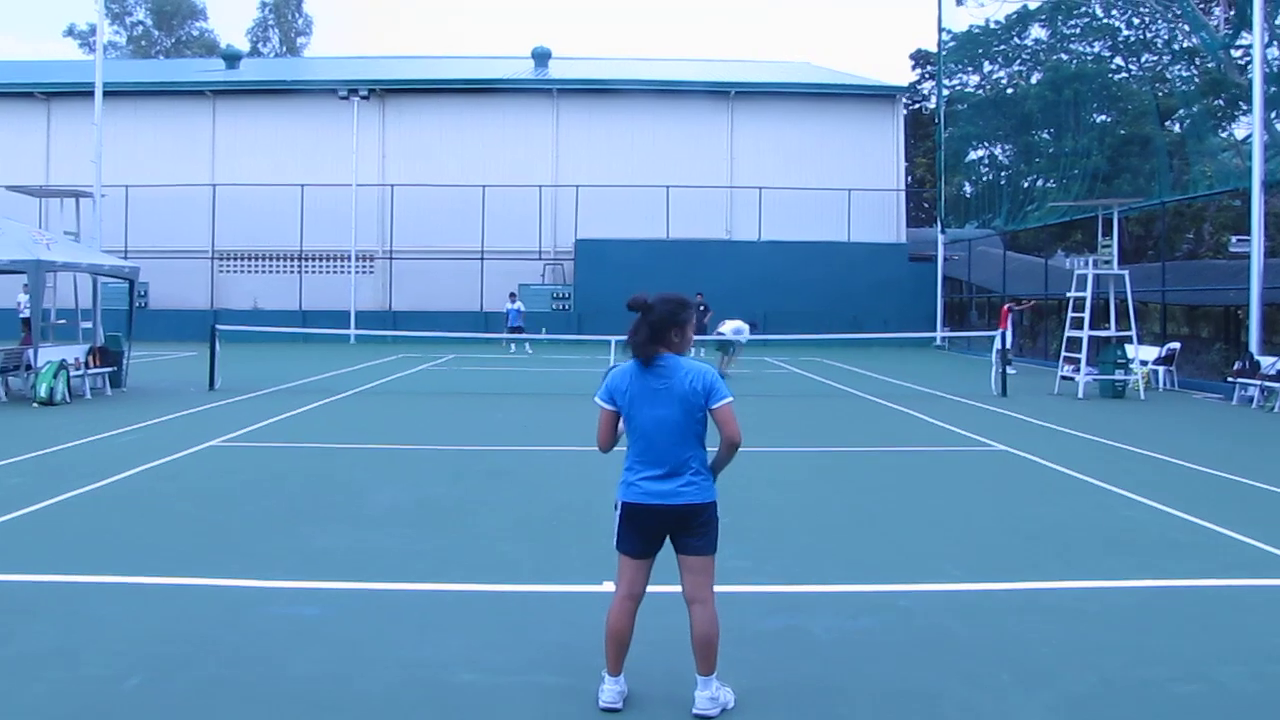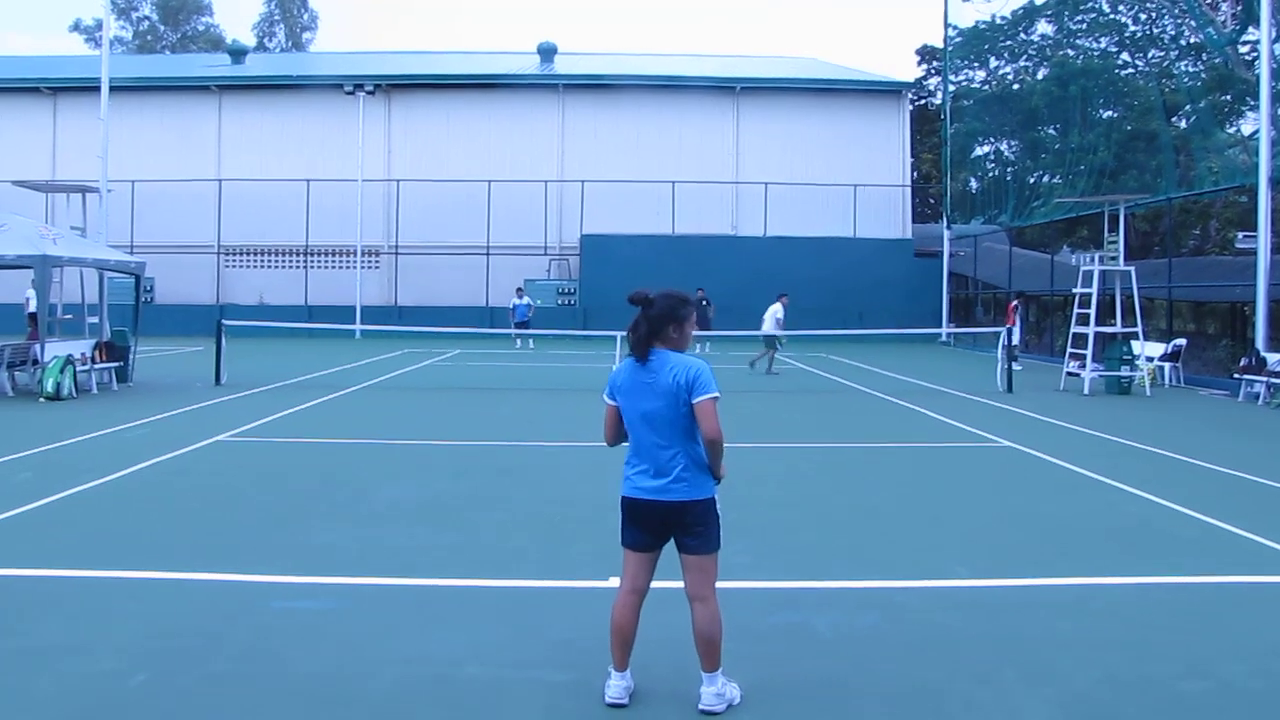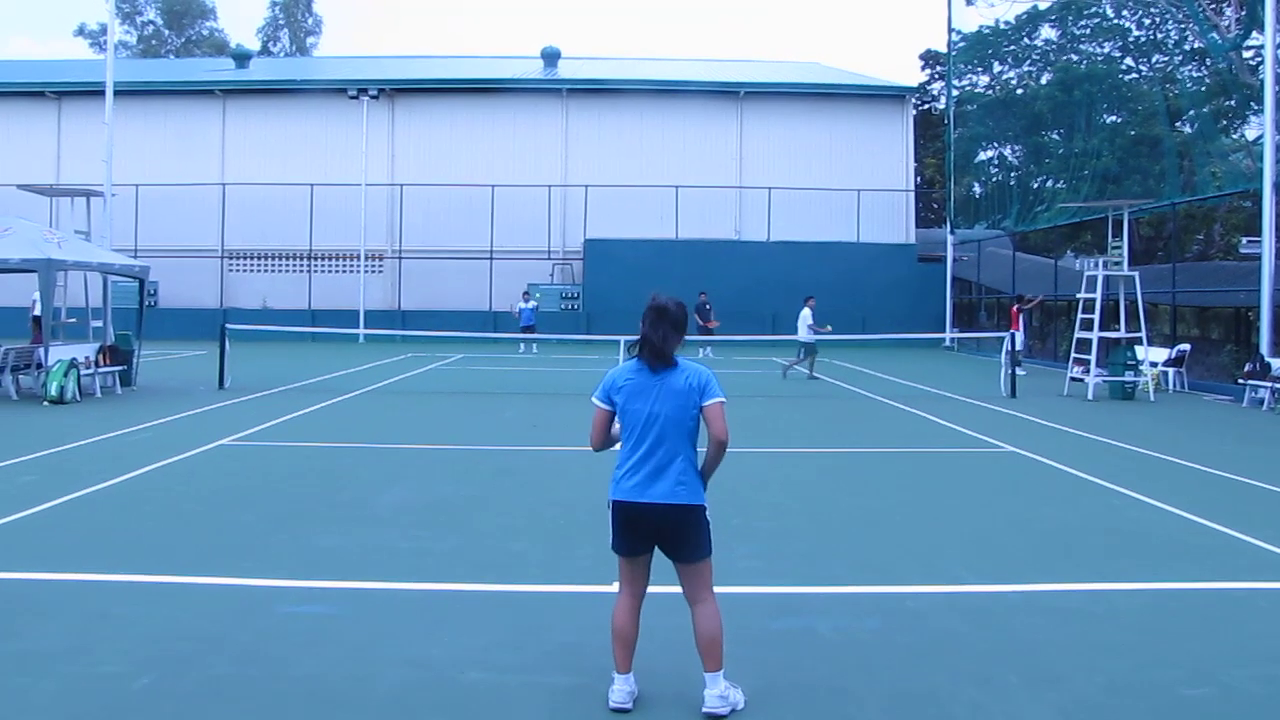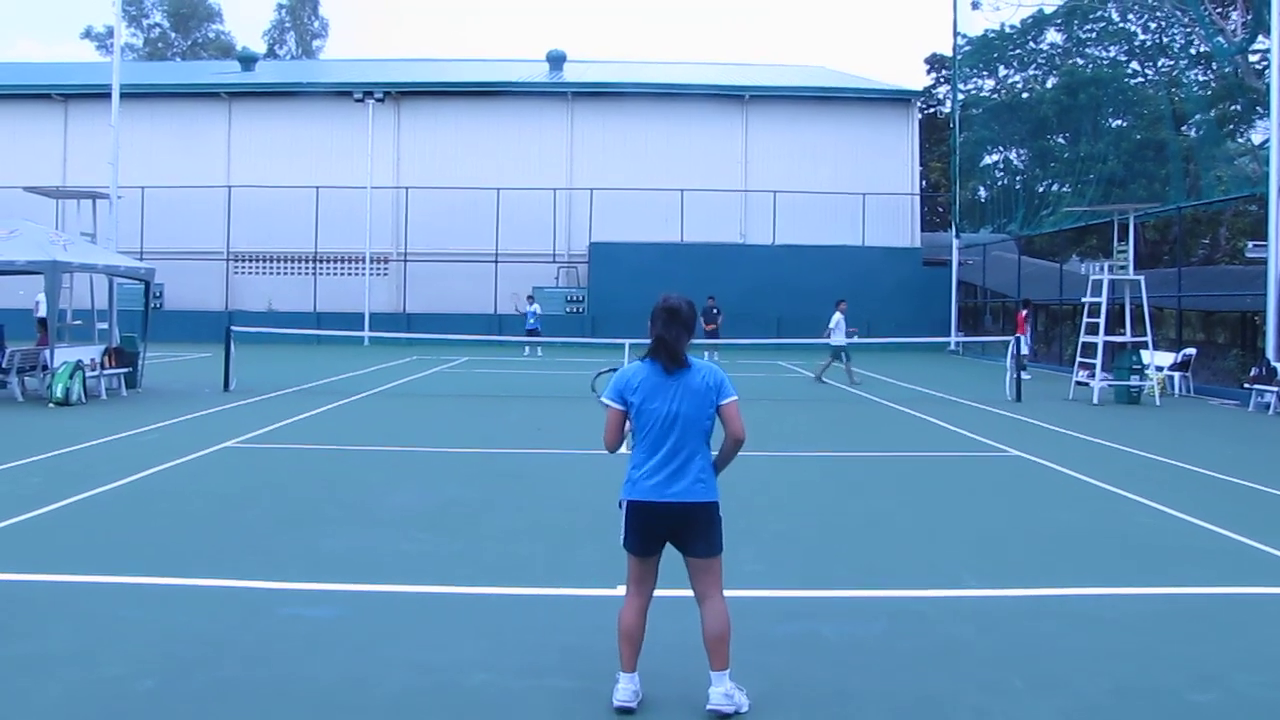
dt=0.4s
person 1, frame 1
left shoulder: (620, 377)
right shoulder: (703, 376)
left elbow: (605, 443)
right elbow: (732, 439)
right wrist: (713, 471)
left hip: (638, 501)
right hip: (694, 502)
left knee: (626, 595)
right knee: (700, 598)
left ankle: (611, 685)
person 1, frame 2
left shoulder: (621, 373)
right shoulder: (693, 370)
left elbow: (612, 436)
right elbow: (712, 435)
right wrist: (716, 469)
left hip: (638, 497)
right hip: (691, 497)
left knee: (631, 590)
right knee: (702, 595)
left ankle: (619, 680)
right ankle: (712, 687)
person 1, frame 3
left shoulder: (616, 377)
right shoulder: (699, 377)
left elbow: (598, 442)
right elbow: (720, 438)
right wrist: (704, 476)
left hip: (629, 502)
right hip: (683, 503)
left knee: (629, 593)
right knee: (701, 598)
left ankle: (622, 685)
person 1, frame 4
left shoulder: (628, 377)
right shoulder: (712, 376)
left elbow: (611, 443)
right elbow: (737, 435)
left hip: (643, 501)
right hip: (698, 502)
left knee: (637, 594)
right knee: (710, 596)
left ankle: (627, 685)
